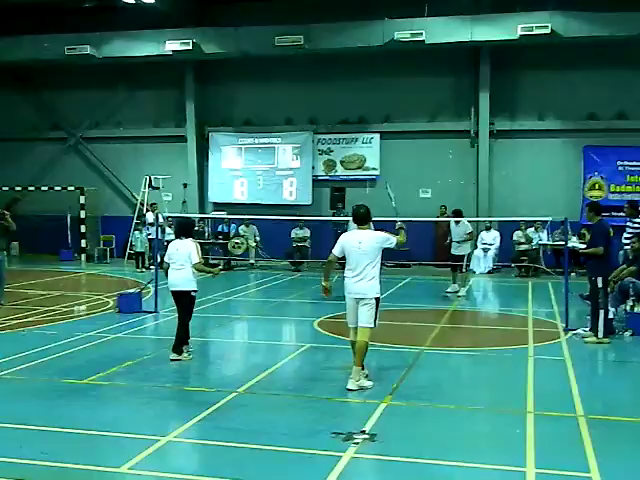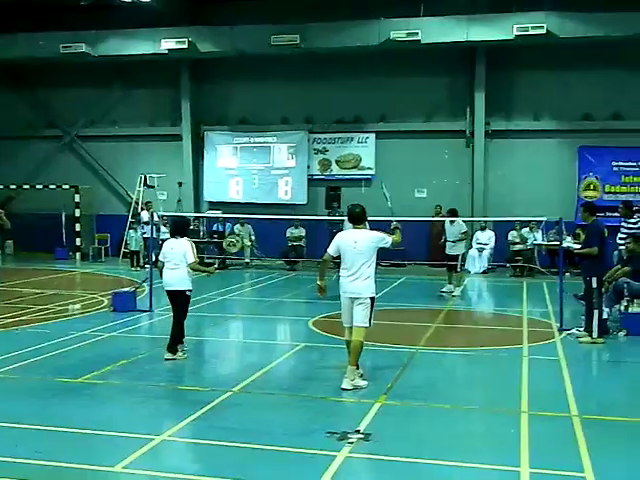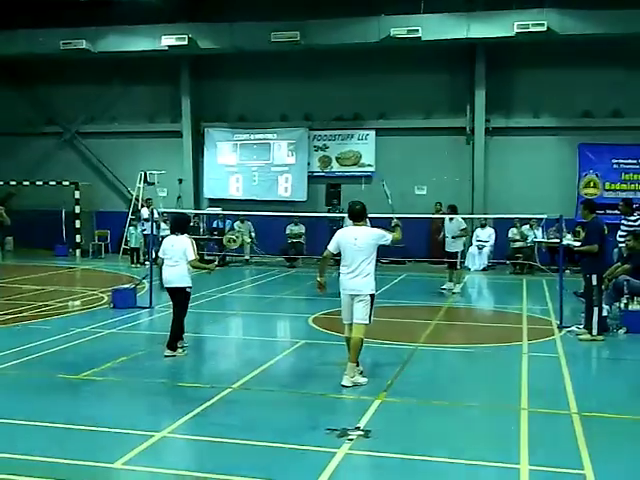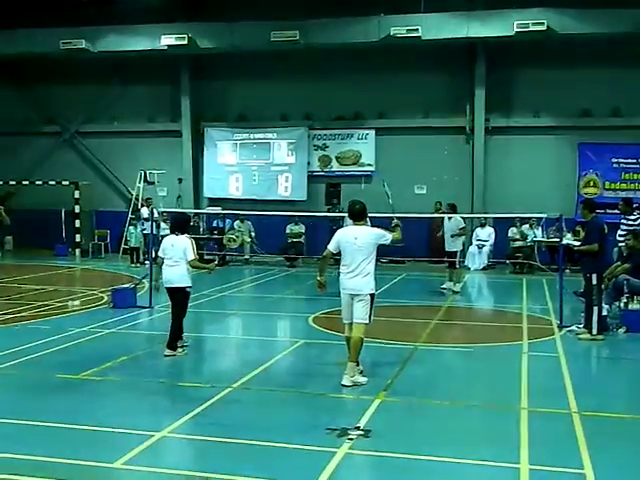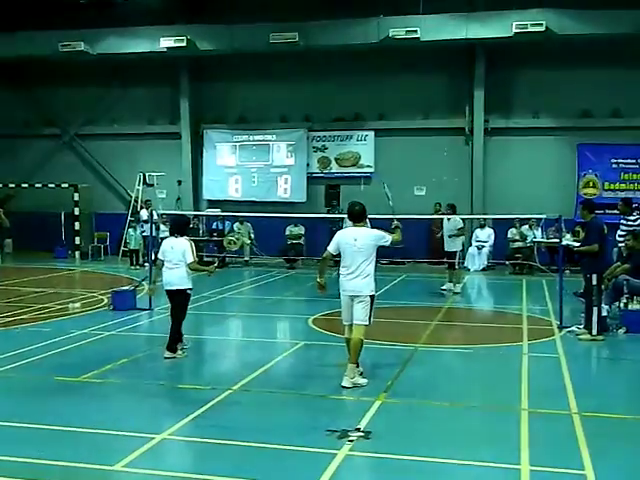
dt=0.1s
person 1, frame 1
left shoulder: (345, 237)
right shoulder: (378, 237)
left elbow: (330, 260)
right elbow: (402, 240)
left wrist: (325, 281)
right wrist: (401, 228)
left hip: (351, 290)
right hip: (369, 291)
left knee: (354, 331)
right knee: (364, 332)
left ankle: (359, 368)
right ankle: (356, 377)
person 1, frame 2
left shoulder: (341, 236)
right shoulder: (374, 236)
left elbow: (326, 259)
right elbow: (397, 240)
left wrist: (321, 279)
right wrist: (396, 228)
left hip: (346, 289)
right hip: (364, 291)
left knee: (349, 330)
right knee: (359, 332)
left ankle: (354, 368)
right ankle: (350, 376)
person 1, frame 3
left shoulder: (341, 233)
right shoulder: (374, 233)
left elbow: (326, 256)
right elbow: (397, 237)
left wrist: (320, 276)
right wrist: (396, 226)
left hip: (346, 286)
right hip: (364, 288)
left knee: (349, 327)
right knee: (358, 328)
left ankle: (354, 365)
right ankle: (350, 374)
person 1, frame 4
left shoulder: (341, 233)
right shoulder: (374, 233)
left elbow: (326, 255)
right elbow: (397, 237)
left wrist: (320, 276)
right wrist: (397, 226)
left hip: (346, 286)
right hip: (364, 288)
left knee: (349, 326)
right knee: (358, 328)
left ankle: (354, 365)
right ankle: (350, 373)
person 1, frame 5
left shoulder: (341, 234)
right shoulder: (374, 235)
left elbow: (325, 257)
right elbow: (397, 239)
left wrist: (320, 277)
right wrist: (397, 227)
left hip: (346, 287)
right hip: (364, 289)
left knee: (349, 328)
right knee: (358, 330)
left ankle: (354, 366)
right ankle: (350, 374)
person 2, frame 1
left shoulder: (172, 244)
right shoulder: (192, 244)
left elbow: (165, 266)
right elbow: (197, 266)
right wrist: (213, 270)
left hip: (174, 284)
right hip: (187, 285)
left knee: (183, 315)
right knee: (184, 317)
left ankle: (184, 343)
right ankle: (177, 351)
person 2, frame 2
left shoulder: (167, 243)
right shoulder: (187, 243)
left elbow: (160, 265)
right elbow: (192, 266)
right wrist: (208, 269)
left hip: (168, 284)
right hip: (182, 284)
left knee: (178, 314)
right knee: (179, 316)
left ankle: (179, 342)
right ankle: (172, 351)
person 2, frame 3
left shoulder: (167, 240)
right shoulder: (187, 241)
left elbow: (160, 262)
right elbow: (193, 263)
left wrist: (161, 279)
right wrist: (208, 267)
left hip: (168, 280)
right hip: (181, 281)
left knee: (178, 311)
right knee: (179, 313)
left ankle: (179, 339)
right ankle: (171, 348)
person 2, frame 4
left shoulder: (166, 240)
right shoulder: (187, 241)
left elbow: (159, 261)
right elbow: (192, 263)
left wrist: (157, 280)
right wrist: (208, 267)
left hip: (168, 280)
right hip: (181, 281)
left knee: (177, 311)
right knee: (179, 313)
left ankle: (179, 339)
right ankle: (171, 348)
person 2, frame 5
left shoulder: (166, 242)
right shoulder: (187, 243)
left elbow: (159, 264)
right elbow: (192, 266)
left wrist: (153, 282)
right wrist: (208, 269)
left hip: (168, 283)
right hip: (182, 284)
left knee: (175, 314)
right knee: (179, 315)
left ankle: (179, 341)
right ankle: (171, 350)
person 3, frame 1
left shoulder: (599, 227)
right shoulder: (601, 225)
left elbow: (599, 250)
left wrist: (583, 251)
right wrist: (585, 248)
left hip: (599, 270)
right hip: (597, 269)
left knee: (600, 302)
right knee: (596, 301)
left ankle: (602, 335)
right ankle: (596, 330)
person 3, frame 2
left shoulder: (594, 227)
right shoulder: (595, 226)
left elbow: (594, 250)
left wrist: (578, 251)
right wrist: (580, 248)
left hip: (594, 270)
right hip: (591, 269)
left knee: (594, 302)
right knee: (590, 301)
left ankle: (596, 335)
right ankle: (590, 330)
person 3, frame 3
left shoulder: (594, 225)
right shoulder: (595, 223)
left elbow: (594, 248)
left wrist: (578, 248)
right wrist: (580, 245)
left hip: (594, 268)
right hip: (592, 267)
left knee: (594, 299)
right knee: (590, 298)
left ankle: (595, 332)
right ankle: (590, 327)
person 3, frame 4
left shoulder: (594, 224)
right shoulder: (595, 222)
left elbow: (594, 247)
left wrist: (578, 248)
right wrist: (580, 244)
left hip: (594, 267)
right hip: (591, 266)
left knee: (594, 299)
right knee: (590, 298)
left ankle: (595, 331)
right ankle: (590, 326)
person 3, frame 5
left shoulder: (594, 224)
right shoulder: (594, 223)
left elbow: (594, 247)
left wrist: (578, 249)
right wrist: (580, 246)
left hip: (594, 267)
right hip: (591, 266)
left knee: (593, 299)
right knee: (590, 298)
left ankle: (595, 332)
right ankle: (590, 327)
